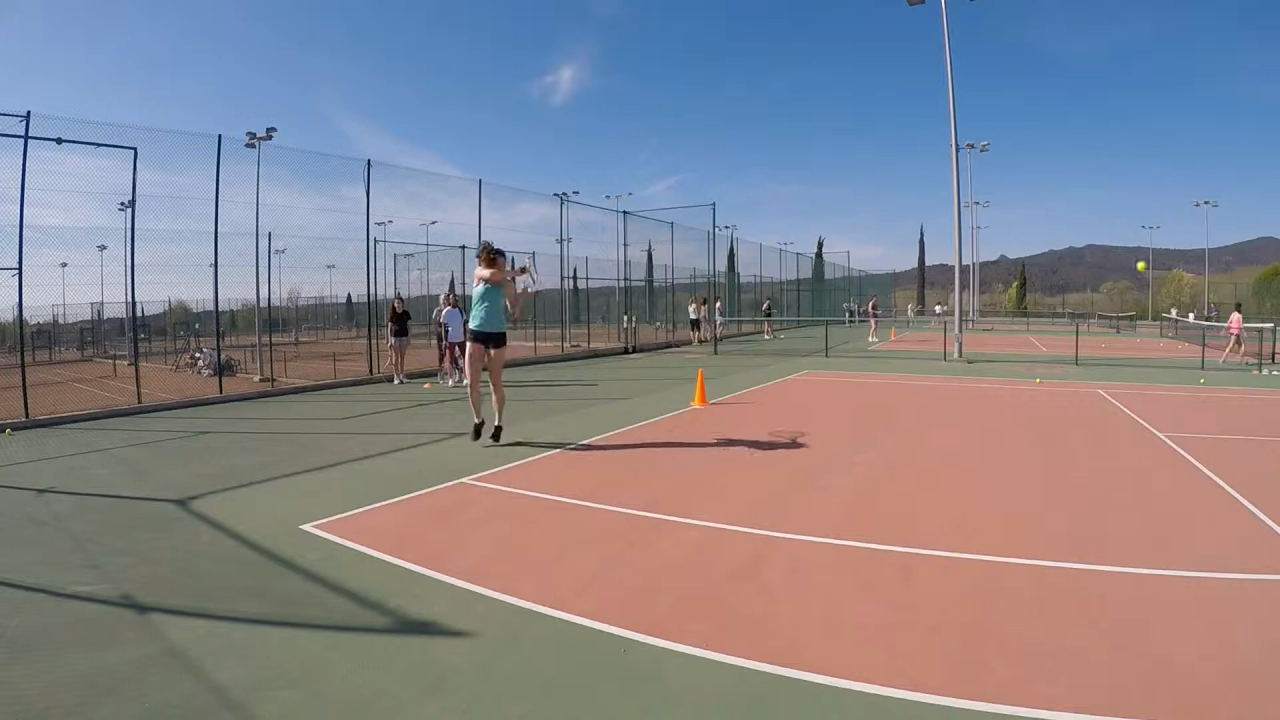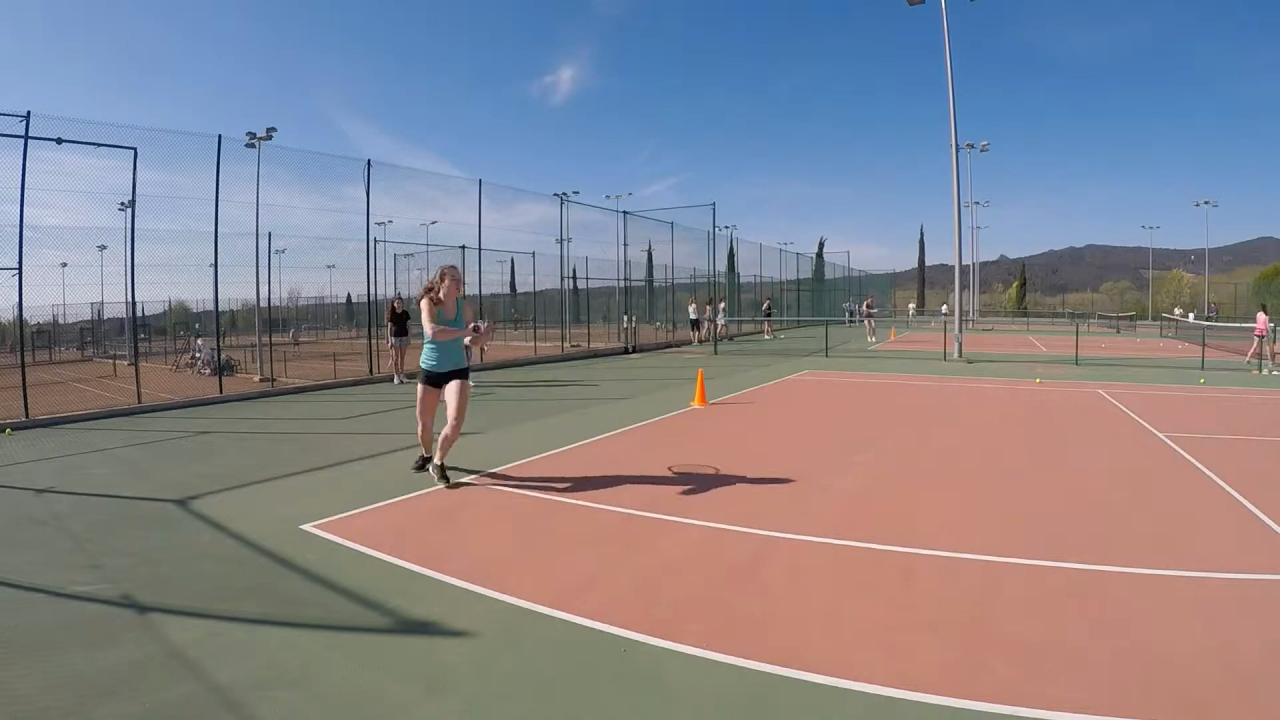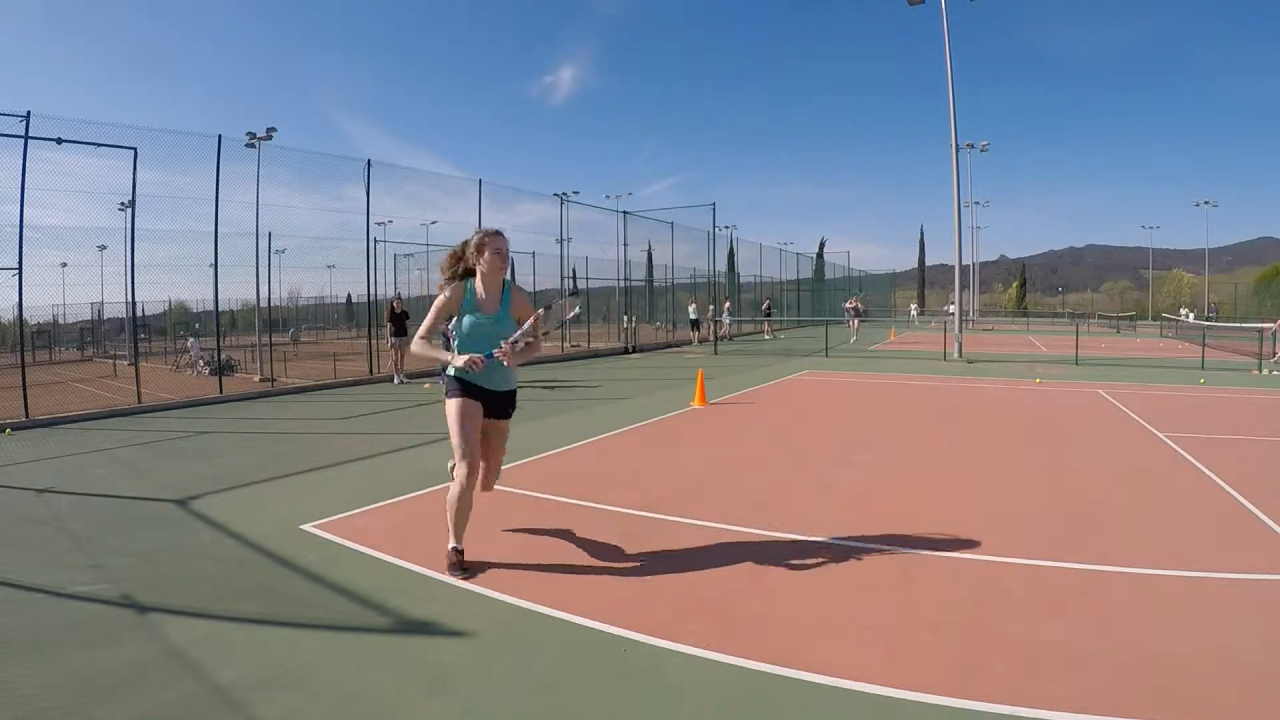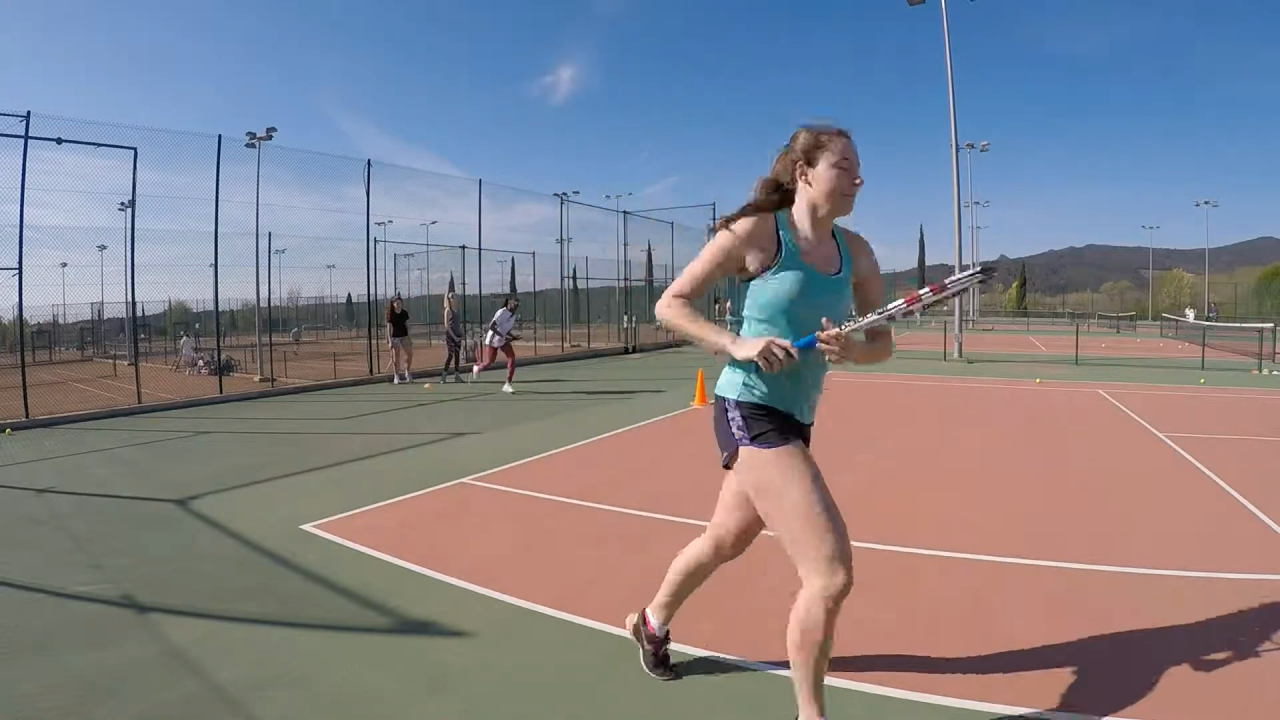
dt=0.5s
person 1, frame 1
left shoulder: (507, 285)
right shoulder: (479, 273)
left elbow: (514, 315)
right elbow: (492, 273)
left wrist: (517, 299)
right wrist: (514, 275)
left hip: (497, 335)
right hip: (476, 334)
left knee: (495, 383)
right knee: (472, 381)
right ankle: (478, 420)
person 1, frame 2
left shoulder: (465, 308)
right shoulder: (428, 303)
right elbow: (432, 333)
left wrist: (482, 336)
right wrist: (466, 331)
left hip: (457, 371)
right hip: (430, 371)
left knee: (454, 423)
right knee: (424, 425)
left ankle: (438, 462)
right ankle: (426, 455)
person 1, frame 3
left shoulder: (518, 297)
right shoulder: (455, 292)
left elbow: (534, 345)
right elbow: (419, 343)
left wrist: (516, 356)
right wrist: (454, 359)
left hip: (501, 391)
right hip: (463, 385)
left knee: (486, 482)
right knee: (468, 472)
left ankle: (457, 466)
right ankle: (454, 548)
person 1, frame 4
left shoulder: (858, 249)
right shoulder: (754, 231)
left elbow: (877, 345)
right elbow: (669, 304)
left wrist: (847, 344)
right wrist: (738, 345)
left hip: (786, 415)
right hip: (748, 413)
left knee: (726, 539)
right knee: (832, 572)
left ankle: (652, 623)
